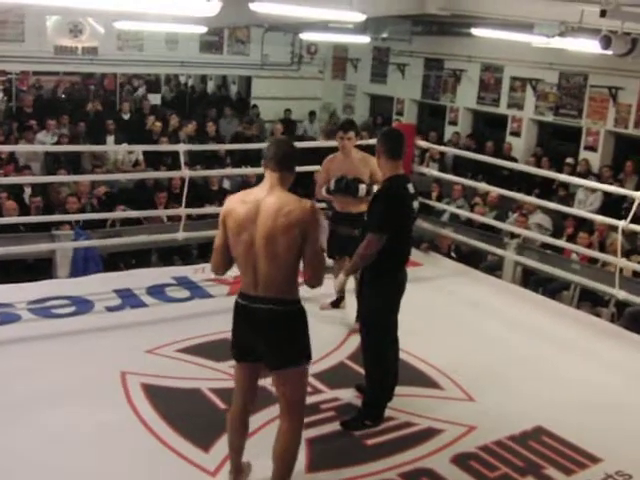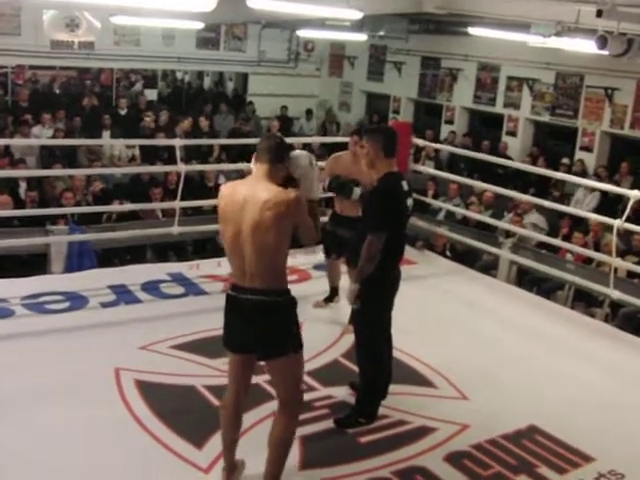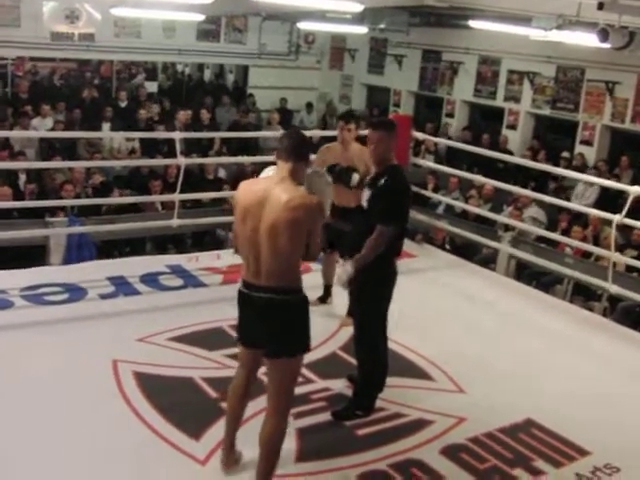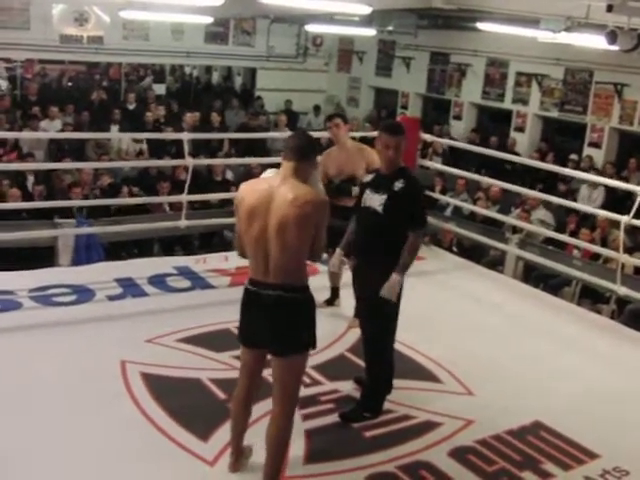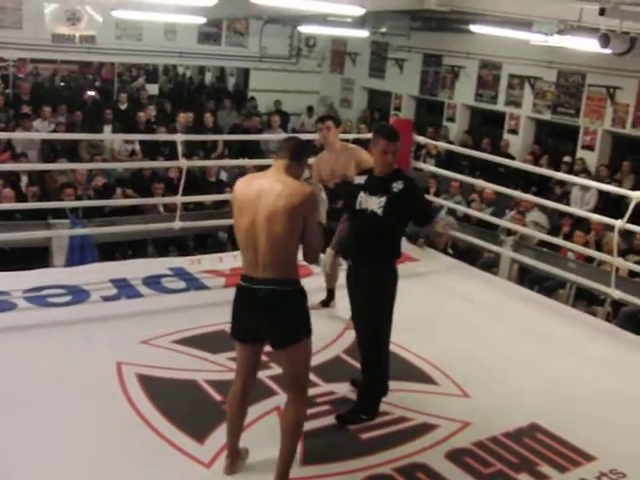
dt=0.4s
person 1, frame 1
left shoulder: (232, 204)
right shoulder: (304, 211)
left elbow: (218, 268)
right elbow: (315, 280)
right wrist: (318, 247)
left hip: (245, 311)
right hip: (283, 316)
left knee: (242, 397)
right knee: (292, 414)
person 1, frame 2
left shoulder: (226, 191)
right shoulder: (288, 199)
right elbow: (311, 238)
right wrist: (310, 193)
left hip: (236, 301)
right hip: (273, 306)
left knee: (236, 390)
right knee: (289, 403)
person 1, frame 3
left shoulder: (244, 189)
right shoulder: (309, 204)
right elbow: (310, 255)
left hip: (248, 296)
right hip: (284, 304)
left knee: (245, 374)
right knee: (279, 403)
person 1, frame 4
left shoulder: (246, 190)
right shoulder: (314, 200)
left elbow: (242, 250)
right elbow: (315, 254)
left hip: (254, 296)
right hip: (291, 302)
left knee: (247, 380)
right knee: (284, 401)
person 1, frame 5
left shoulder: (241, 186)
right shoulder: (304, 194)
right elbow: (312, 255)
left hip: (246, 292)
right hip: (284, 296)
left knee: (243, 377)
right knee: (297, 390)
person 2, frame 1
left shoulder: (387, 194)
right shoulder: (408, 187)
left elbow: (372, 244)
left wrist: (345, 273)
left hip: (379, 279)
right hip: (395, 273)
left knee: (374, 341)
right knee: (387, 335)
left ankle: (373, 410)
right ankle: (384, 387)
person 2, frame 2
left shoulder: (382, 191)
right shoulder: (400, 184)
left elbow: (374, 243)
left wrist: (356, 281)
left hip: (375, 277)
right hip: (388, 272)
left knee: (368, 339)
right knee: (380, 333)
left ankle: (366, 407)
right ankle: (377, 385)
person 2, frame 3
left shoulder: (395, 183)
right shoulder: (378, 177)
left elbow: (384, 234)
left wrist: (352, 264)
right wrist: (352, 261)
left hip: (376, 269)
right hip: (365, 266)
left knee: (368, 331)
right knee: (371, 327)
left ankle: (364, 399)
right ankle: (373, 378)
person 2, frame 4
left shoulder: (408, 187)
right shoulder: (370, 178)
left elbow: (416, 236)
left wrist: (398, 276)
right wrist: (341, 250)
left hip: (385, 271)
right hip: (362, 264)
left knee: (378, 334)
right knee: (369, 329)
left ankle: (372, 400)
right ankle: (379, 380)
person 2, frame 5
left shoulder: (405, 187)
right shoulder: (359, 179)
left elbow: (428, 219)
left wrist: (442, 225)
right wrist: (333, 248)
left hip: (381, 270)
right hip: (355, 265)
left knee: (375, 334)
right knee: (363, 330)
left ankle: (369, 401)
right ankle: (373, 380)
person 3, frame 1
left shoulder: (368, 161)
right shoulder: (330, 162)
right elbow: (319, 190)
left wrist: (364, 190)
right wrist: (332, 189)
left hip: (360, 220)
right hip: (338, 217)
right knee: (339, 260)
right ankle: (340, 299)
person 3, frame 2
right shoulder: (335, 160)
left wrist: (357, 193)
right wrist: (331, 184)
left hip: (358, 222)
right hip: (337, 217)
left knee: (354, 268)
right knee: (332, 258)
right ankle: (333, 294)
person 3, frame 3
left shoulder: (365, 155)
right shoulder: (326, 151)
left wrist: (354, 179)
right wrist: (327, 176)
left hip: (353, 213)
right hip: (330, 210)
right knee: (328, 254)
left ankle: (353, 308)
right ankle: (326, 294)
person 3, frame 4
left shoulder: (364, 152)
right shoulder: (327, 156)
right elbow: (320, 185)
left wrist: (356, 188)
right wrist: (330, 189)
right hip: (334, 211)
right knee: (334, 255)
left ankle: (360, 310)
right ankle: (334, 296)
person 3, frame 5
left shoulder: (354, 153)
right shoulder: (319, 160)
right wrist: (325, 194)
right hip: (331, 213)
right knee: (329, 257)
right ankle: (329, 297)
